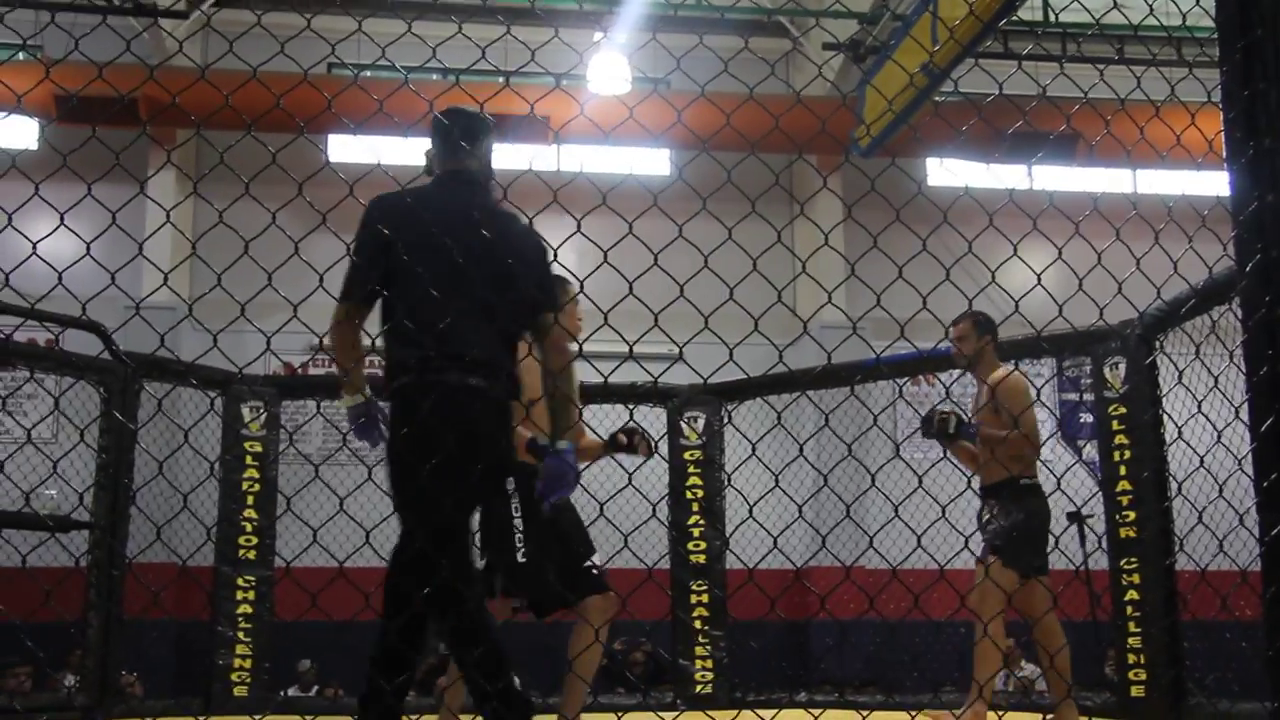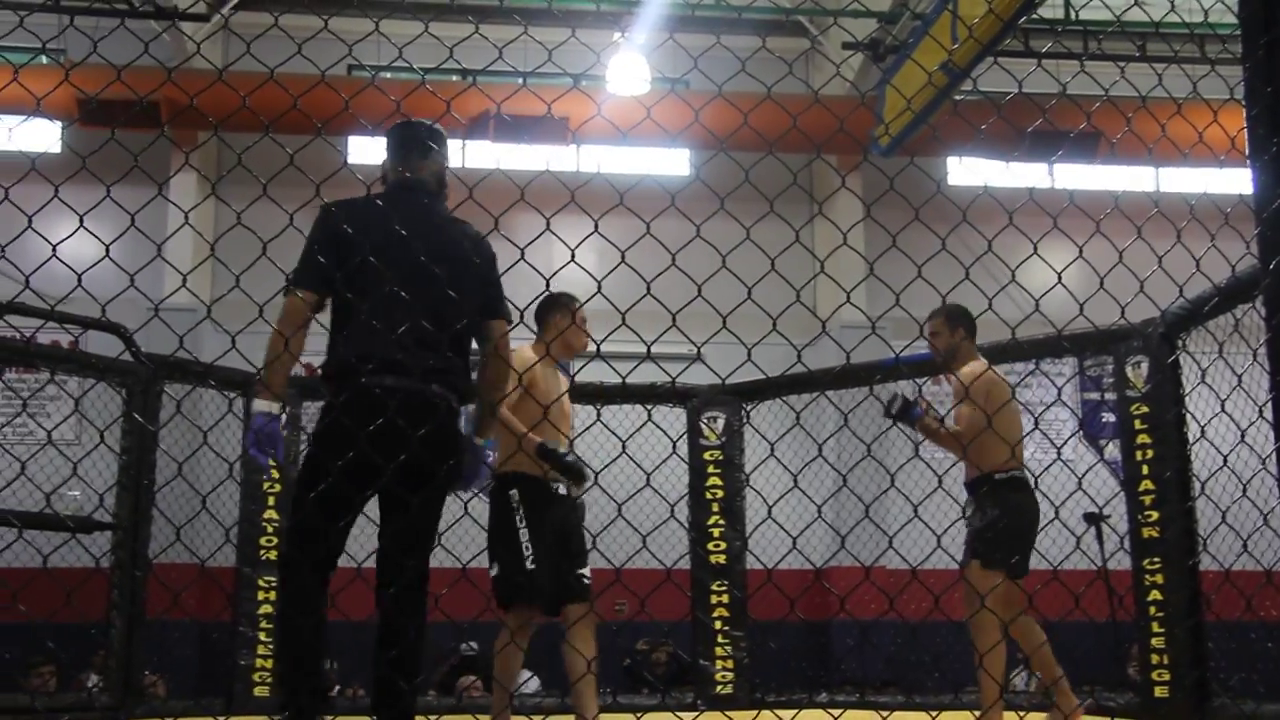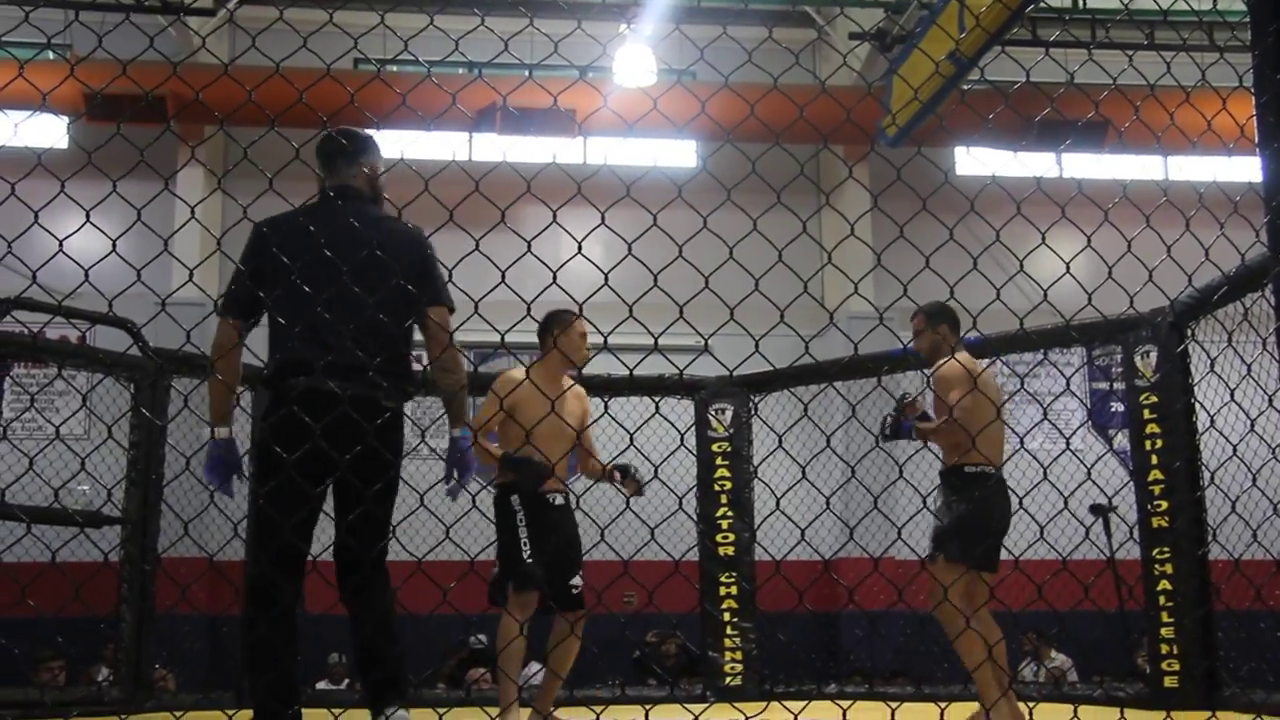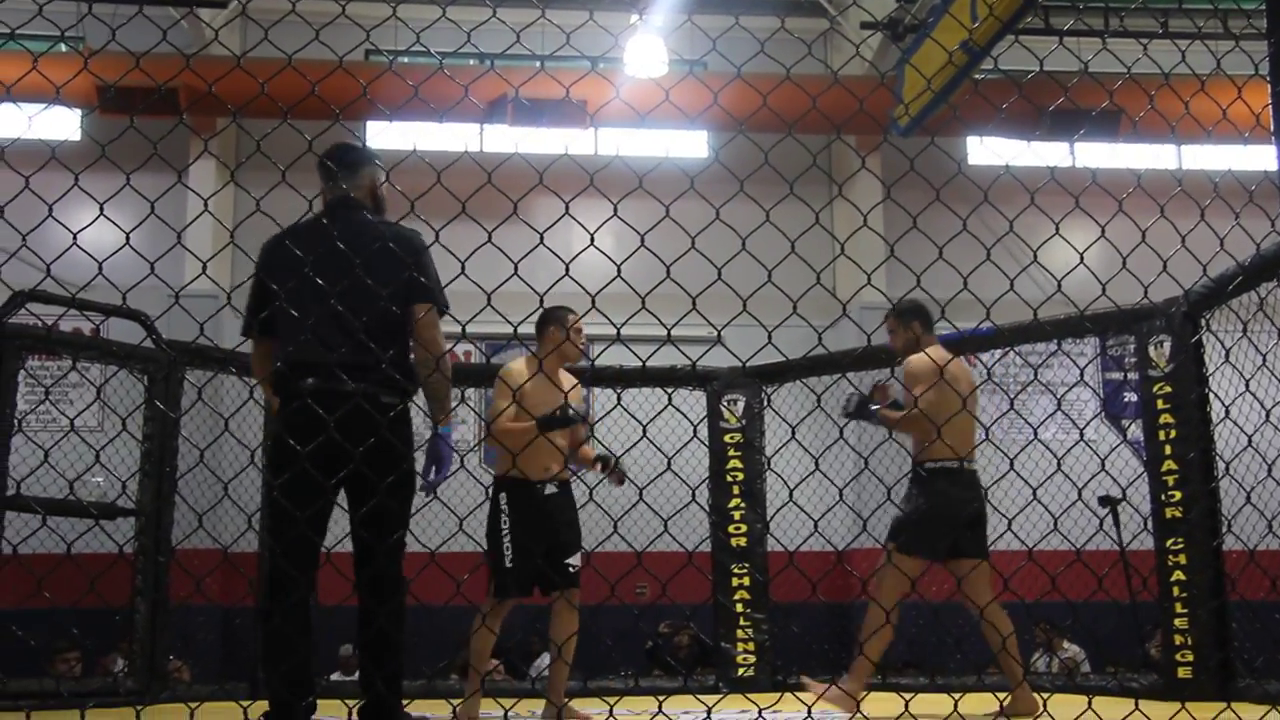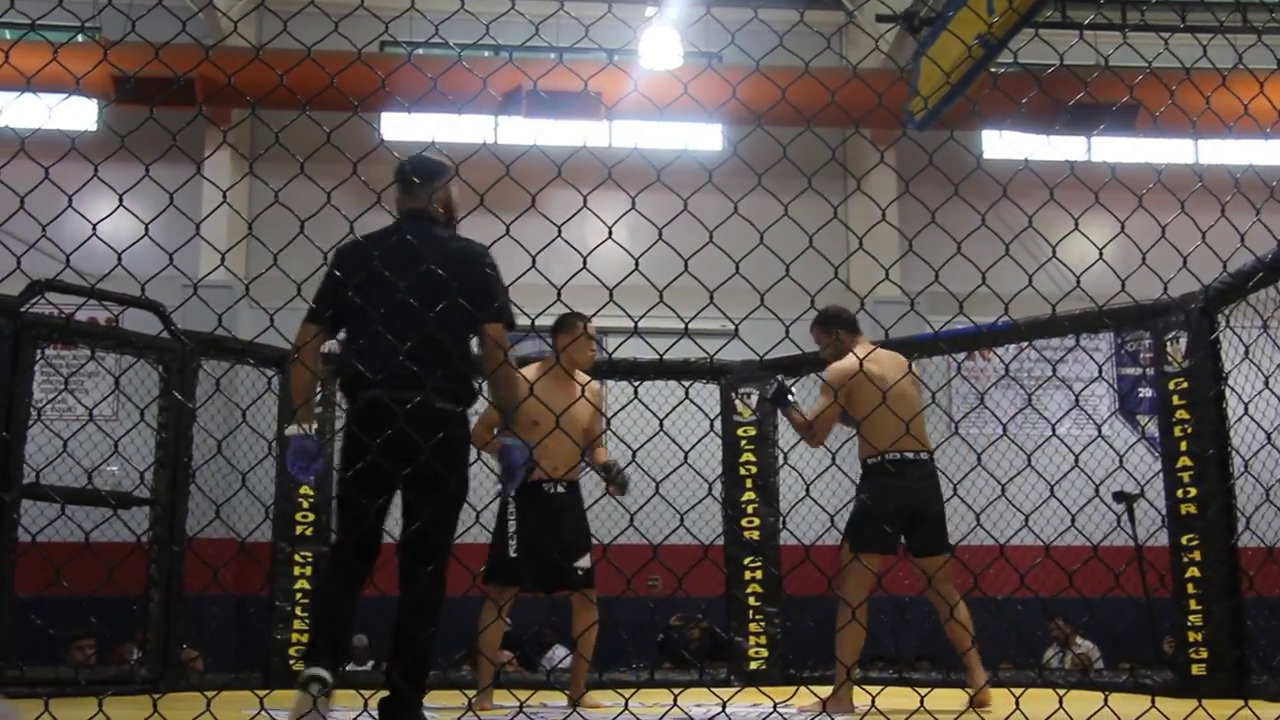
dt=0.4s
person 1, frame 1
left shoulder: (392, 213)
right shoulder: (520, 235)
left elbow: (347, 322)
right elbow: (553, 343)
left wrist: (357, 397)
right wrist: (560, 443)
left hip: (427, 409)
right hip: (491, 418)
left knee: (436, 578)
right knee: (423, 572)
person 1, frame 2
left shoulder: (340, 219)
right shoulder: (470, 243)
left elbow: (297, 310)
right elbow: (497, 349)
left wrist: (266, 403)
right wrist: (480, 435)
left hip: (355, 411)
right hip: (433, 422)
left knee: (304, 569)
right knee: (403, 583)
person 1, frame 3
left shoulder: (272, 235)
right shoulder: (405, 241)
left elbow: (228, 338)
right elbow: (441, 339)
left wrist: (222, 431)
right wrist: (460, 427)
left hip: (294, 414)
right hip: (374, 420)
left knee: (274, 577)
right knee: (364, 569)
person 1, frame 4
left shoulder: (283, 247)
right shoulder: (404, 244)
left elbow: (262, 355)
right elbow: (427, 338)
right wrist: (441, 424)
left hip: (305, 418)
right hip: (383, 419)
left knee: (289, 573)
right knee: (382, 574)
person 1, frame 5
left shoulder: (355, 254)
right shoulder: (471, 258)
left elbow: (307, 344)
right elbow: (496, 353)
left wrist: (303, 426)
left hip: (370, 422)
right hip: (439, 427)
left knee: (351, 555)
right knee: (422, 570)
left ankle: (319, 666)
person 2, frame 1
left shoulder: (566, 372)
right shoulder: (514, 357)
left wrist: (614, 442)
left hip: (553, 495)
right hip: (516, 489)
left knee: (599, 604)
right knee: (501, 598)
person 2, frame 2
left shoulder: (560, 380)
right shoulder: (523, 363)
right elbow: (495, 415)
right wrist: (549, 453)
left hip: (556, 499)
right hip: (520, 494)
left knee: (581, 608)
right knee: (524, 609)
person 2, frame 3
left shoulder: (578, 397)
right shoulder: (512, 384)
left elbow: (587, 463)
right elbow: (474, 439)
left wrist: (616, 472)
right wrist: (509, 462)
left hip: (558, 506)
right hip: (518, 502)
left knee: (573, 612)
right knee: (523, 595)
person 2, frame 4
left shoulder: (573, 385)
right shoulder: (513, 373)
right elbow: (495, 433)
left wrist: (600, 460)
right wrist: (546, 422)
left hip: (559, 495)
right hip: (517, 494)
left knee: (569, 593)
right knee: (502, 597)
person 2, frame 5
left shoulder: (592, 390)
right shoulder: (521, 380)
right elbow: (479, 434)
left wrist: (608, 469)
right wrist: (504, 451)
left hip: (566, 496)
right hip: (525, 494)
left knee: (584, 593)
right knee: (501, 589)
left ankle: (578, 688)
right ankle: (485, 689)
person 3, frame 1
left shoulder: (1004, 381)
right shoulder: (986, 388)
left elbow: (1030, 441)
right elbow: (981, 462)
left wrist: (967, 430)
right wrist: (953, 438)
left hip: (1016, 505)
right hip: (1005, 507)
left knee: (985, 602)
right knee: (1039, 613)
person 3, frame 2
left shoulder: (967, 376)
right shoulder: (988, 376)
left elbow: (963, 444)
left wrist: (917, 417)
right wrist: (932, 422)
left hip: (998, 500)
right hip: (1011, 499)
left knee: (981, 609)
right knee: (1013, 613)
person 3, frame 3
left shoulder: (948, 368)
right shoulder: (978, 371)
left elbow: (959, 430)
left wrist: (916, 428)
right wrist: (924, 419)
left hip: (967, 491)
right hip: (991, 493)
left knee: (942, 598)
right knee: (972, 603)
person 3, frame 4
left shoulder: (917, 364)
right shoulder: (961, 368)
left elbow: (924, 424)
left wrist: (873, 411)
right wrist: (890, 408)
left hip: (935, 487)
right hip: (966, 487)
left knee: (886, 586)
right knee: (981, 598)
person 3, frame 5
left shoulder: (841, 370)
right shoulder: (903, 363)
left elbow: (815, 433)
left wrist: (785, 403)
left hip: (884, 480)
right hip: (924, 477)
left knee: (854, 589)
right knee: (942, 585)
left ankle: (842, 694)
right ankle: (977, 678)
